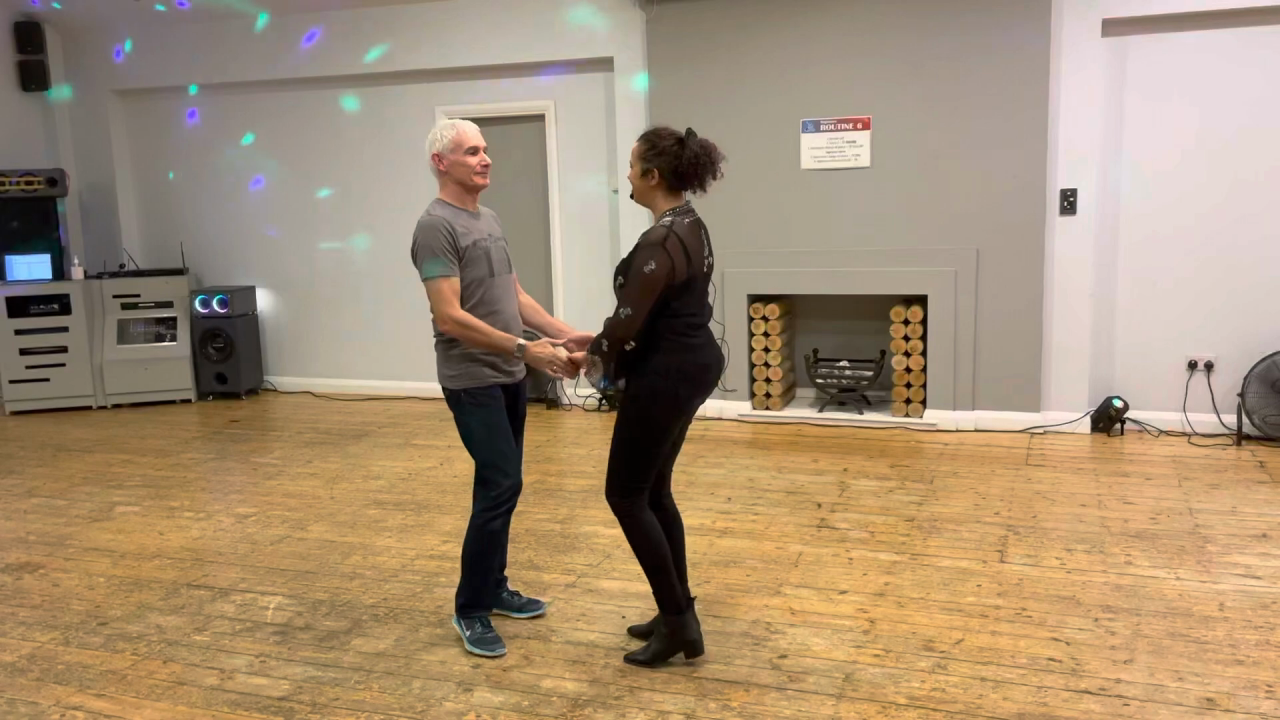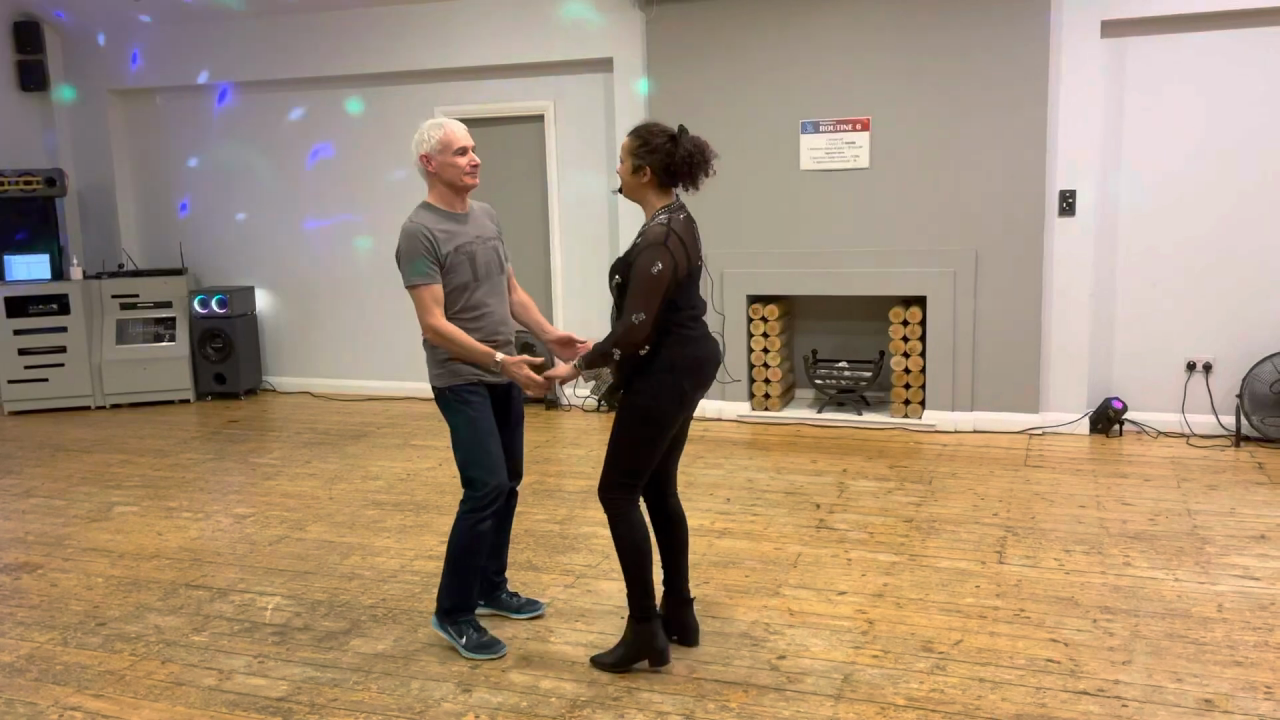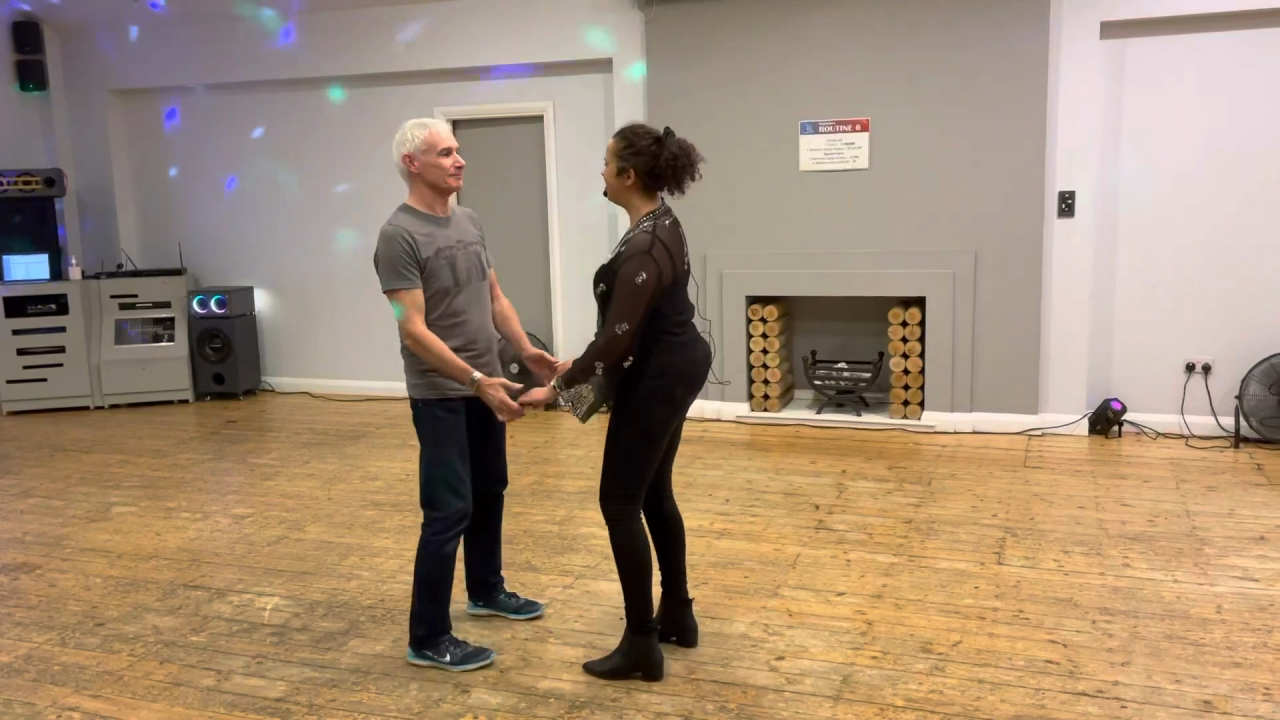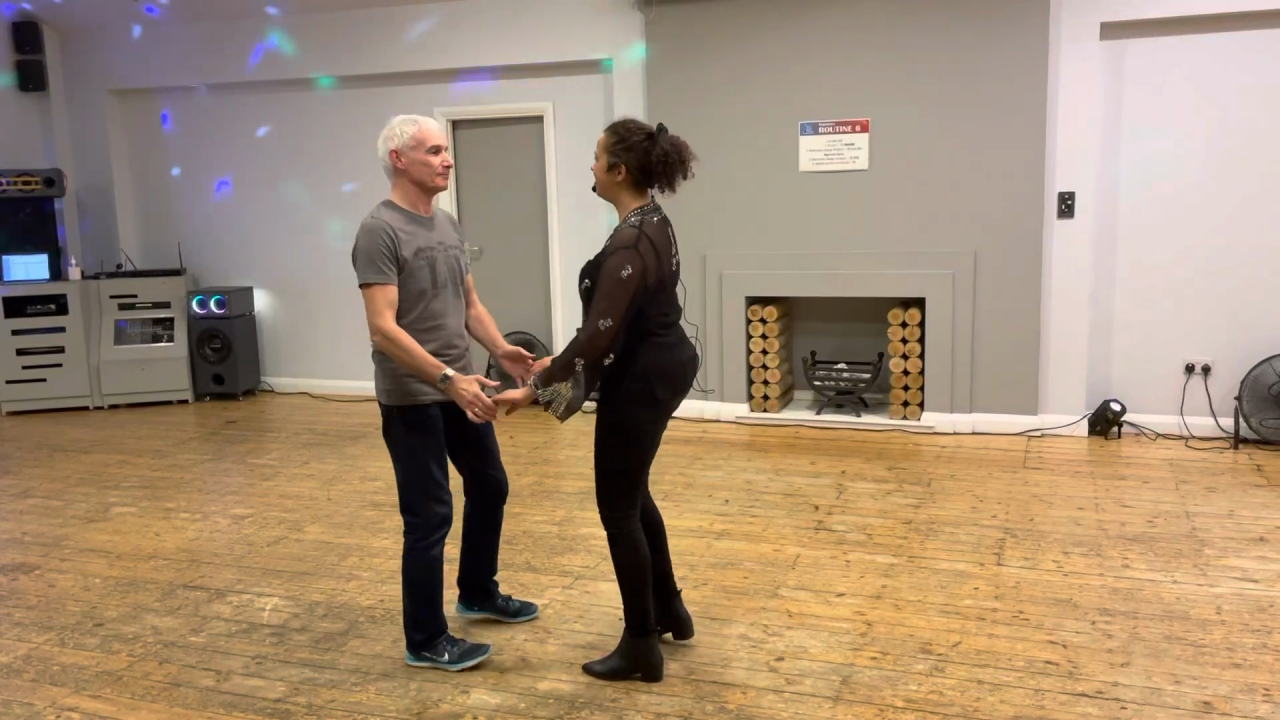
dt=0.3s
person 1, frame 1
left shoulder: (660, 240)
right shoulder: (691, 226)
left elbow: (628, 323)
left wrist: (591, 353)
right wrist: (601, 346)
left hip: (666, 377)
right hip: (693, 365)
left knee: (626, 494)
right knee: (653, 491)
left ankle: (678, 623)
right ankle: (676, 613)
person 1, frame 2
left shoulder: (657, 239)
right shoulder: (676, 219)
left elbow: (636, 330)
left wrist: (578, 367)
right wrist: (600, 349)
left hip: (667, 373)
right hip: (686, 363)
left knee: (618, 491)
right knee: (658, 488)
left ankle: (645, 632)
right ankle: (678, 613)
person 1, frame 3
left shoulder: (642, 247)
right shoulder: (661, 224)
left elbow: (618, 340)
left wrist: (556, 388)
right wrist: (577, 367)
left hip: (656, 379)
right hip: (677, 367)
left knee: (619, 503)
right knee: (654, 493)
left ankle: (641, 645)
right ankle: (676, 616)
person 1, frame 4
left shoulder: (628, 243)
right shoulder: (654, 223)
left elbow: (599, 336)
left wrist: (536, 389)
right wrist: (559, 363)
left hip: (640, 382)
right hip: (665, 366)
left knee: (617, 509)
right knee: (633, 494)
left ankle: (641, 647)
right ankle: (670, 609)
person 2, frame 1
left shoulder: (489, 219)
right shoulder: (437, 226)
right elbow: (450, 317)
left wrist: (564, 332)
right wrist: (525, 349)
left hip: (508, 374)
right hip: (472, 380)
left knee: (503, 482)
right knee: (500, 484)
left ankle: (493, 587)
right ankle: (471, 609)
person 2, frame 2
left shoulder: (486, 216)
right shoulder: (420, 233)
left elbow: (511, 290)
right elbow: (435, 325)
left wrist: (548, 333)
right wrist: (502, 362)
left hip: (504, 374)
right hip: (461, 379)
left knee: (508, 482)
right knee: (487, 487)
left ankle: (489, 589)
right ankle: (454, 614)
person 2, frame 3
left shoulder: (468, 220)
right shoulder: (399, 236)
left elbow: (494, 298)
right elbow: (414, 331)
left wrist: (525, 349)
right wrist: (477, 381)
left hip: (484, 384)
right hip: (439, 392)
left knee: (490, 490)
right knee: (450, 508)
left ankle: (485, 589)
right ankle: (428, 638)
person 2, frame 4
left shoulder: (448, 225)
right shoulder: (380, 231)
left elbow: (470, 304)
right elbow: (382, 328)
left wrist: (501, 349)
right wrist: (448, 378)
left hip: (457, 388)
right hip: (411, 397)
left knee: (490, 486)
right knee: (429, 515)
left ankle: (481, 593)
right ankle: (426, 641)
